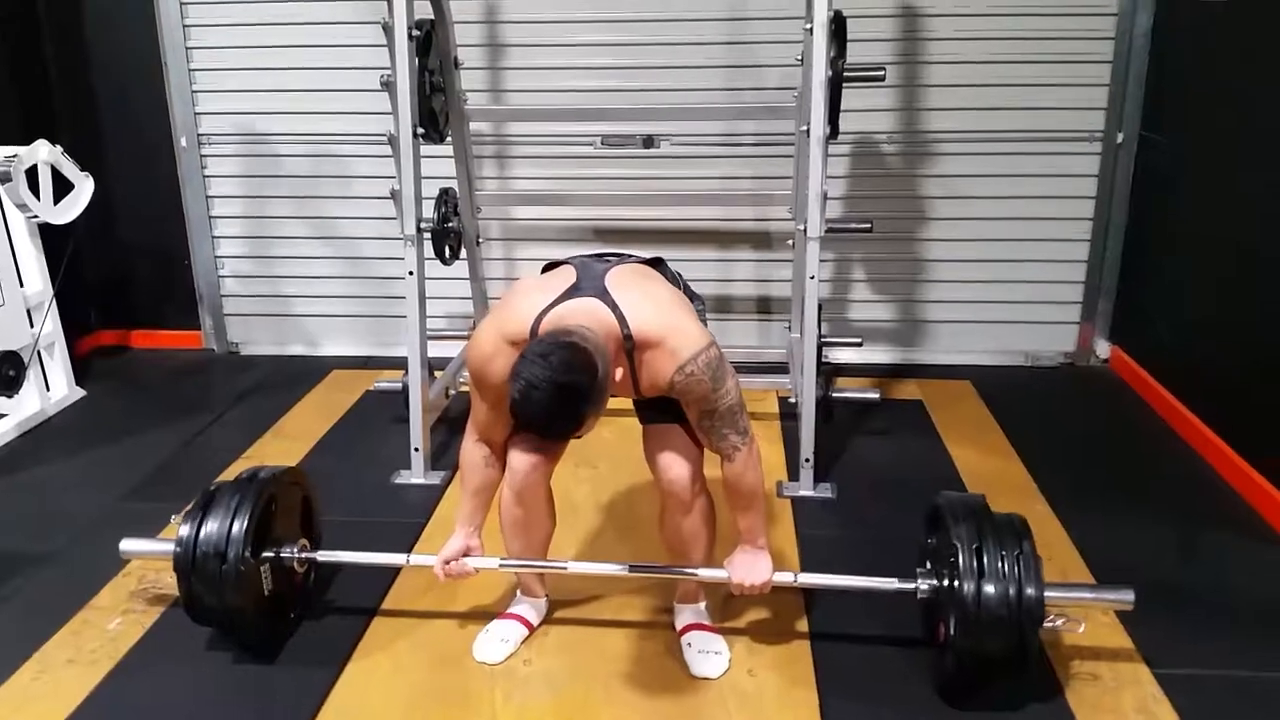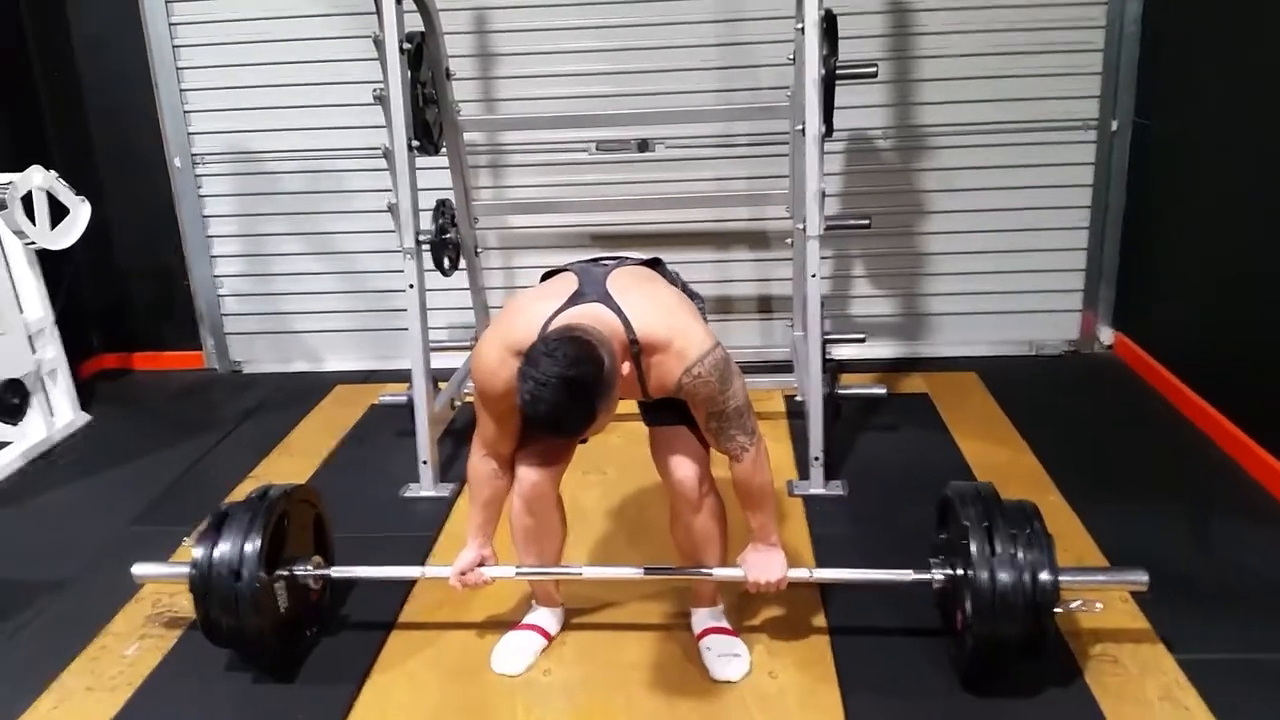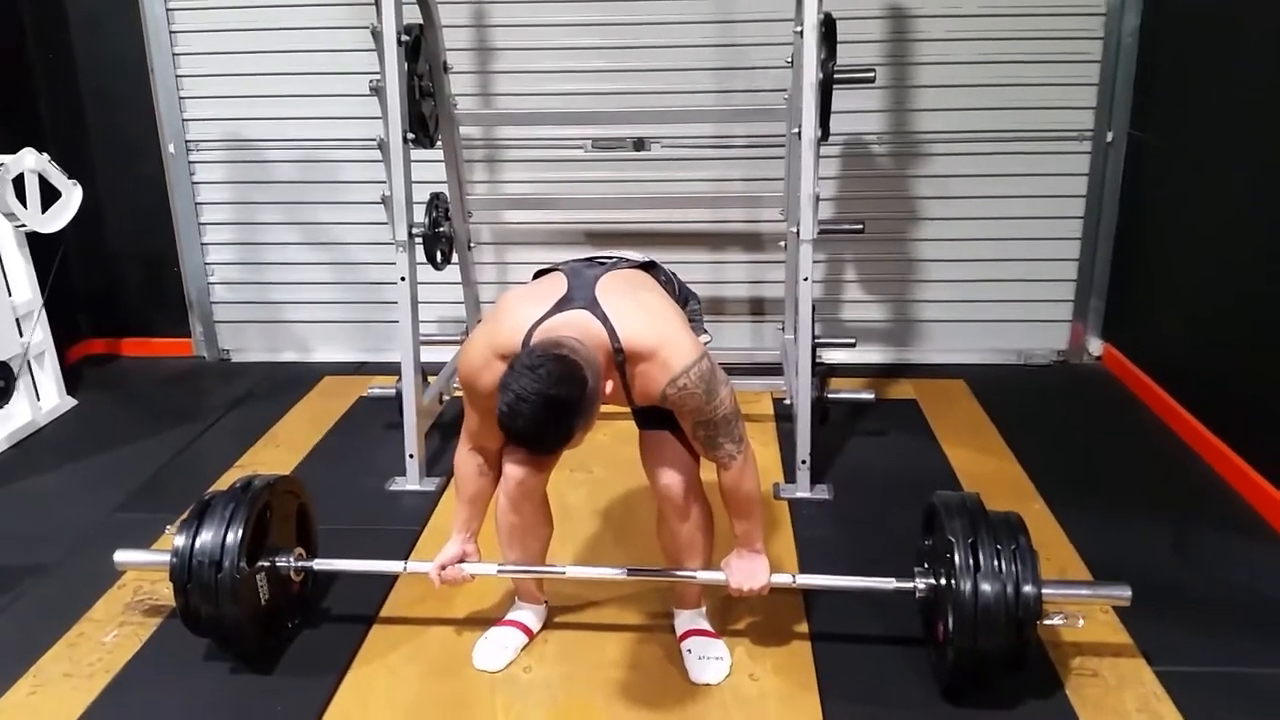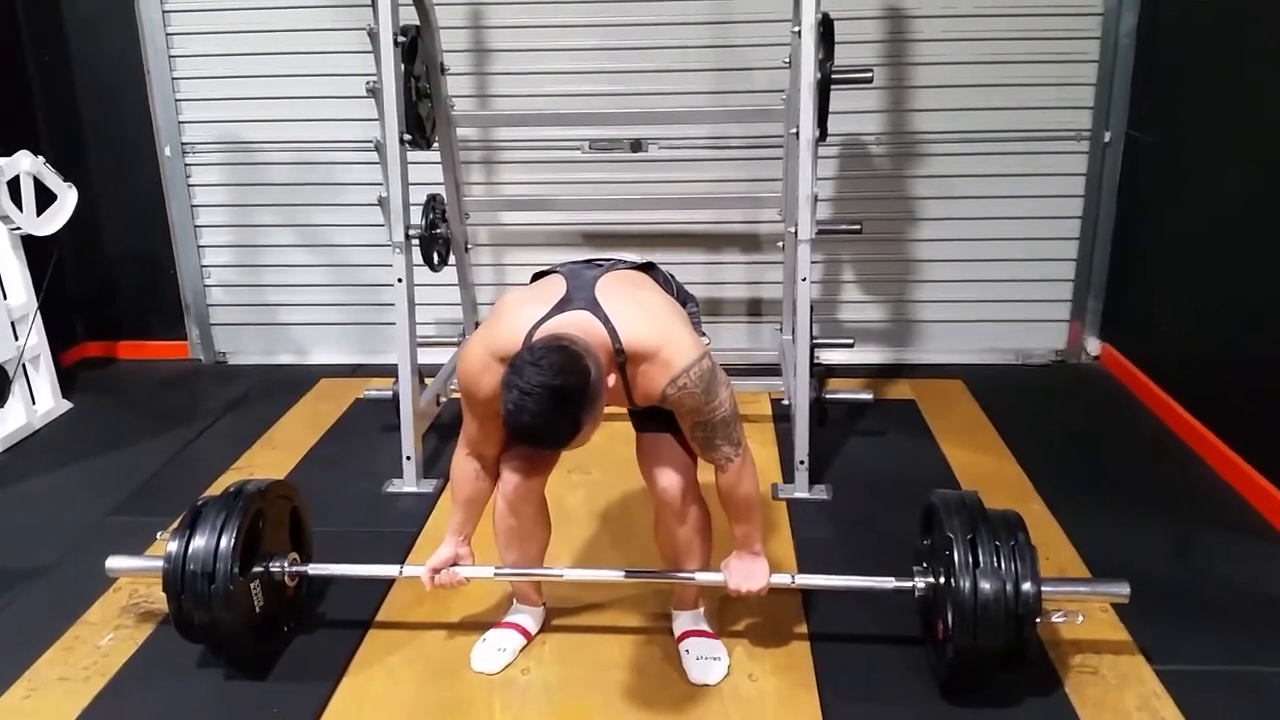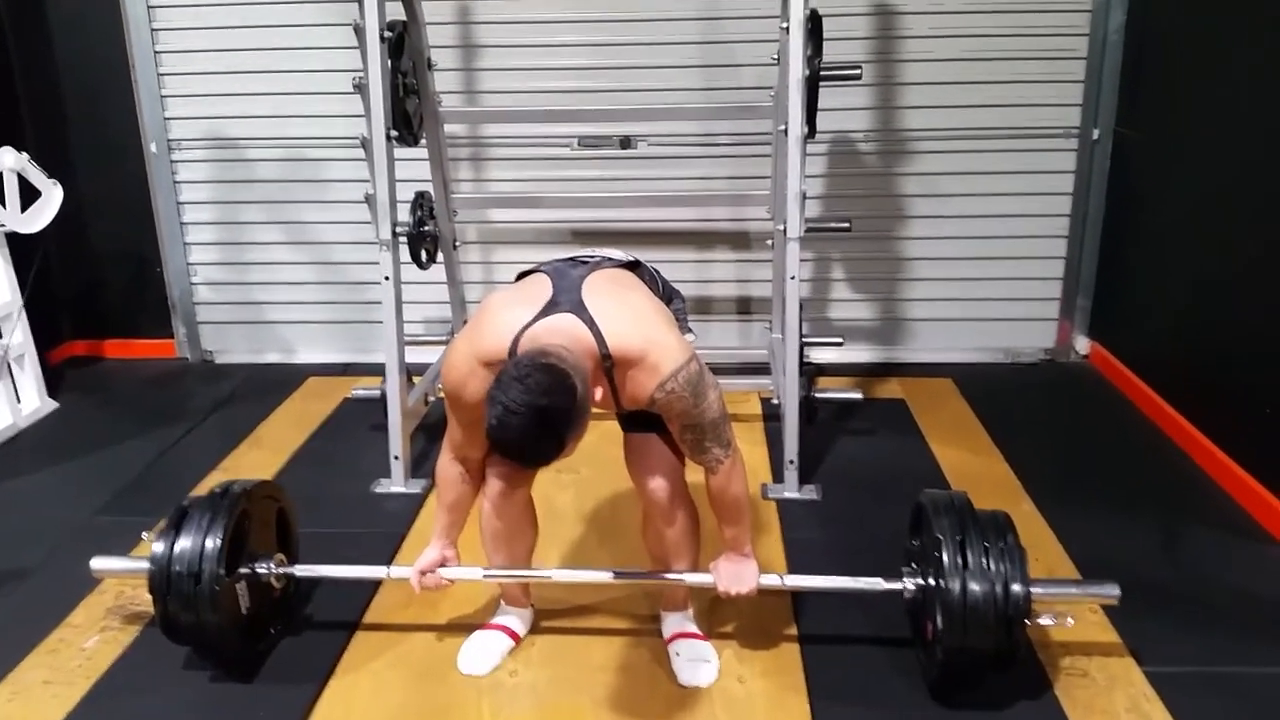
dt=1s
person 1, frame 1
left shoulder: (679, 352)
right shoulder: (498, 345)
left elbow: (737, 445)
right elbow: (485, 440)
left wrist: (752, 545)
right wrist: (467, 530)
left hip: (657, 341)
right hip: (563, 316)
left knee: (680, 476)
right knee: (523, 467)
left ankle: (690, 603)
right ankle: (529, 597)
person 1, frame 2
left shoulder: (683, 353)
right shoulder: (500, 357)
left elbow: (743, 446)
right elbow: (491, 453)
left wrist: (764, 542)
right wrist: (478, 542)
left hip: (660, 346)
left knee: (688, 477)
right knee: (531, 477)
left ankle: (707, 609)
right ankle: (545, 608)
person 1, frame 3
left shoulder: (672, 363)
right shoulder: (488, 357)
left elbow: (732, 454)
right elbow: (478, 448)
left wrist: (749, 549)
right wrist: (463, 536)
left knee: (676, 484)
right knee: (517, 474)
left ankle: (690, 611)
right ankle: (527, 604)
person 1, frame 4
left shoulder: (673, 361)
right shoulder: (486, 360)
left elbow: (730, 455)
right elbow: (477, 453)
left wrist: (749, 551)
right wrist: (456, 540)
left hip: (655, 341)
left knee: (674, 485)
right knee: (516, 478)
left ankle: (689, 612)
right ankle: (526, 607)
person 1, frame 5
left shoulder: (660, 366)
right shoulder: (473, 363)
left elbow: (720, 457)
right elbow: (462, 456)
left wrist: (738, 553)
right wrist: (442, 542)
left hip: (642, 334)
left knee: (662, 487)
right knee: (501, 479)
left ankle: (678, 614)
right ankle: (514, 608)
